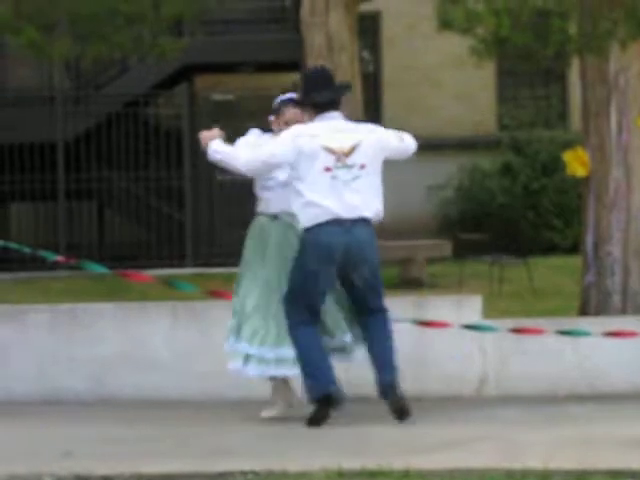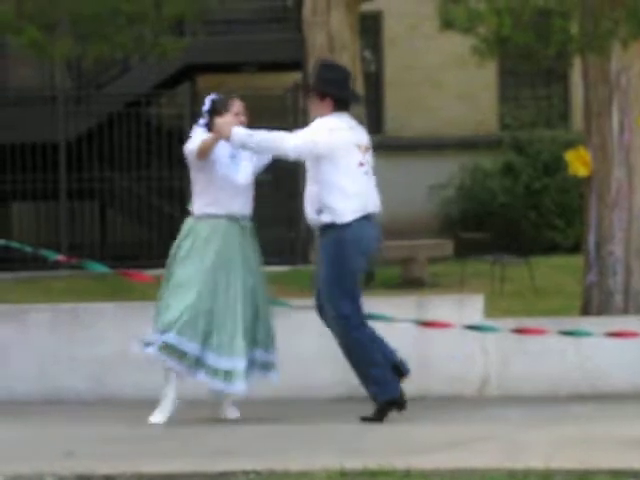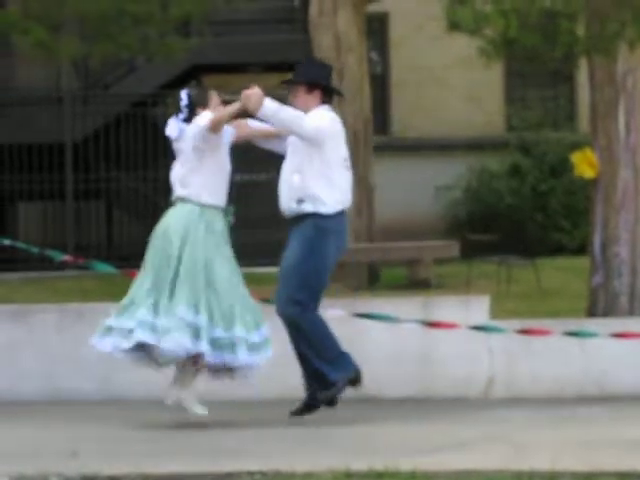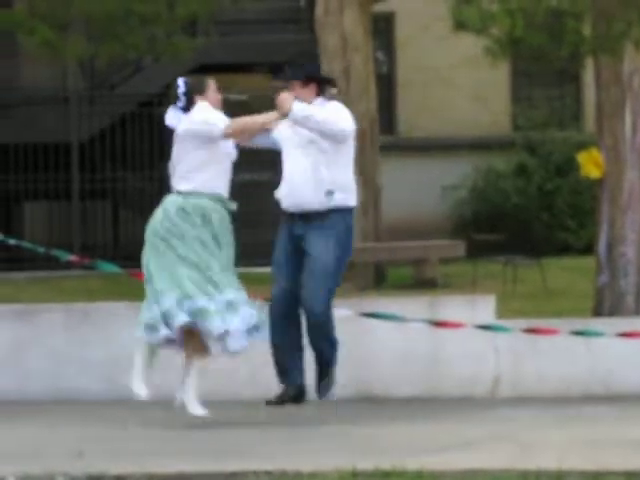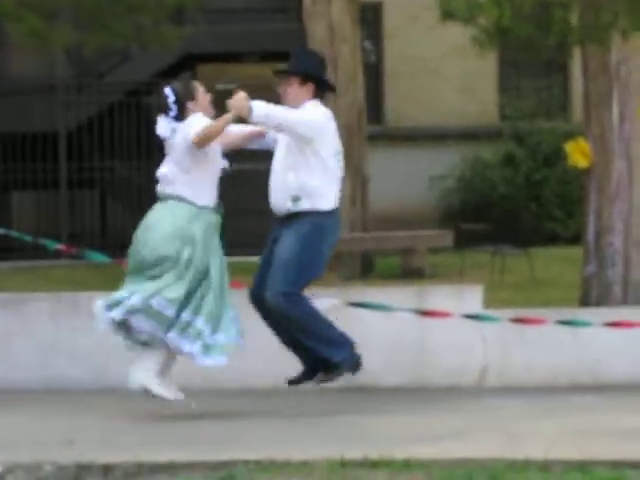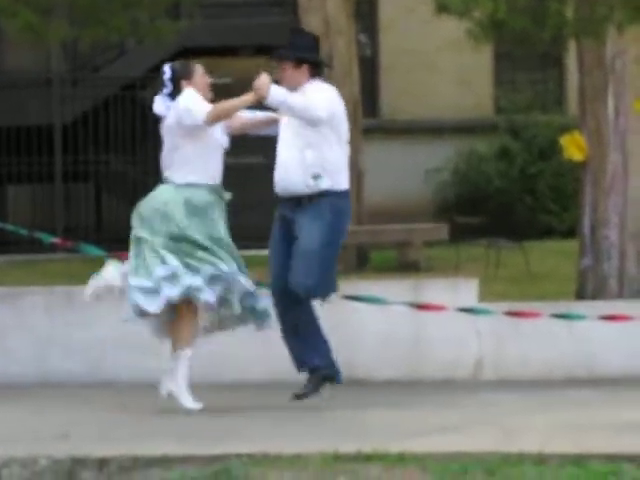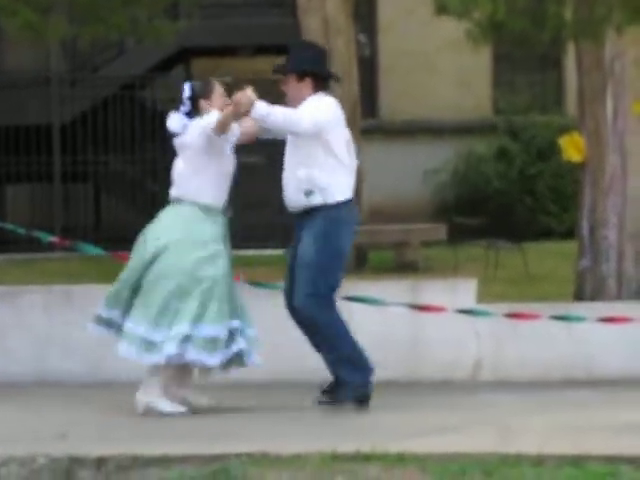
dt=0.5s
person 1, frame 1
left shoulder: (300, 136)
right shoulder: (370, 134)
left elbow: (250, 163)
right elbow: (406, 145)
left wrist: (214, 144)
left hip: (321, 239)
right hip: (362, 236)
left knee: (301, 318)
right knee: (371, 312)
left ankle: (323, 392)
right ankle: (390, 388)
person 1, frame 2
left shoulder: (327, 130)
right shoulder: (355, 132)
left elbow: (288, 145)
left wrist: (236, 134)
left hip: (343, 236)
right hip: (362, 230)
left knee: (343, 317)
right knee: (331, 308)
left ankle: (387, 392)
right ankle: (387, 365)
person 1, frame 3
left shoulder: (323, 121)
right shoulder: (319, 127)
left elbow: (299, 126)
right elbow: (286, 142)
left wrist: (264, 106)
left hip: (316, 229)
right hip: (314, 228)
left knee: (293, 306)
right knee: (295, 307)
left ankle: (340, 369)
right ankle: (322, 386)
person 1, frame 4
left shoulder: (335, 112)
right shoulder: (294, 125)
left elbow: (342, 131)
right elbow: (265, 135)
left wrist: (292, 111)
left hip: (331, 224)
right hip: (295, 225)
left knee: (315, 302)
right knee: (282, 299)
left ankle: (325, 354)
right ankle: (292, 381)
person 1, frame 5
left shoulder: (315, 116)
right shoulder: (303, 124)
left elbow: (288, 122)
right elbow: (276, 134)
left wrist: (253, 109)
left hip: (312, 225)
right hip: (294, 225)
left knee: (280, 297)
right knee: (263, 296)
left ankle: (339, 353)
right ankle: (318, 357)
person 1, frame 6
left shoulder: (323, 95)
right shoulder: (303, 102)
left elbow: (313, 115)
right elbow: (283, 120)
left wrist: (271, 93)
left hip: (325, 207)
right hip: (292, 208)
left knee: (305, 284)
right knee: (282, 288)
left ankle: (326, 290)
right ankle: (319, 367)
person 1, frame 7
left shoulder: (320, 109)
right shoulder: (320, 109)
left elbow: (296, 123)
right elbow: (296, 124)
left wrist: (256, 108)
left hip: (329, 219)
right hip: (318, 219)
left knee: (311, 302)
right knee: (297, 301)
left ankle: (355, 380)
right ankle: (349, 376)
person 2, frame 1
right shoulder: (259, 144)
right elbow: (227, 159)
left hip: (304, 236)
right hip: (268, 233)
right knee: (268, 306)
right ankle: (283, 392)
person 2, frame 2
left shoulder: (248, 151)
right shoulder: (201, 145)
right elbow: (202, 149)
right wrist: (219, 134)
left hip: (238, 239)
right hip: (204, 237)
left knee: (236, 315)
right knee: (189, 309)
left ankle: (226, 392)
right ankle: (169, 398)
person 2, frame 3
left shoulder: (199, 136)
right shoulder: (201, 127)
left elbow: (242, 133)
right elbow: (217, 120)
right wrist: (245, 103)
left hip: (195, 228)
right hip: (192, 227)
left knee: (196, 305)
right knee: (204, 302)
left ankle: (181, 387)
person 2, frame 4
left shoulder: (206, 127)
right shoulder: (198, 119)
left elbow: (240, 134)
right elbow: (235, 128)
right wrist: (277, 114)
left hip: (209, 221)
right hip: (183, 216)
left knee: (204, 299)
right knee: (185, 294)
left ankle: (188, 387)
right ankle: (143, 359)
person 2, frame 5
left shoulder: (188, 130)
right shoulder: (193, 127)
left elbow: (233, 138)
right elbow: (208, 135)
left wrist: (268, 128)
right wrist: (232, 115)
left hip: (175, 224)
right hip: (184, 225)
left knee: (183, 304)
right knee: (190, 303)
left ankle: (153, 372)
right ankle: (149, 368)
person 2, frame 6
left shoulder: (203, 114)
right shoulder: (185, 108)
left elbow: (240, 123)
right elbow: (217, 114)
left wrist: (280, 116)
right wrist: (255, 95)
left hip: (200, 209)
right hip: (178, 208)
left knee: (192, 292)
left ankle: (176, 379)
right ankle: (118, 274)
person 2, frame 7
left shoulder: (207, 131)
right shoulder: (205, 127)
left elbow: (243, 131)
right elbow: (226, 119)
left hip: (202, 227)
right hip: (191, 225)
left knee: (199, 306)
right knee: (184, 302)
left ankle: (180, 383)
right ankle: (152, 391)
